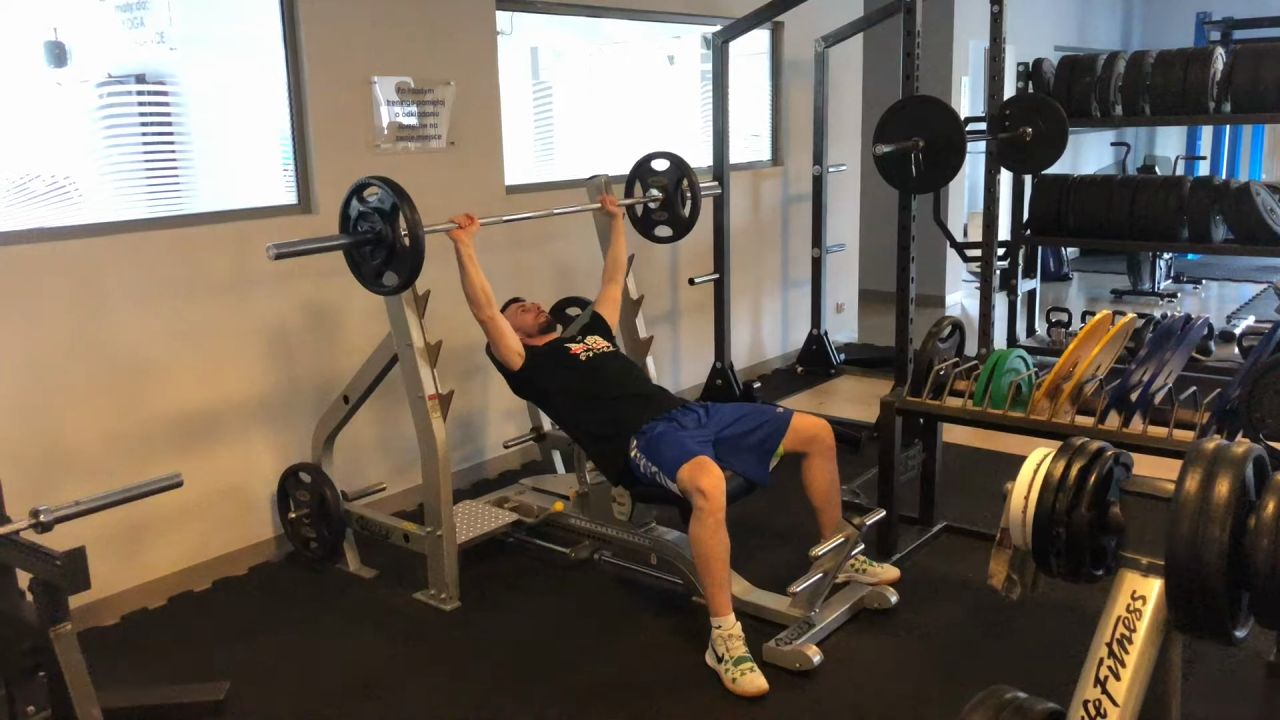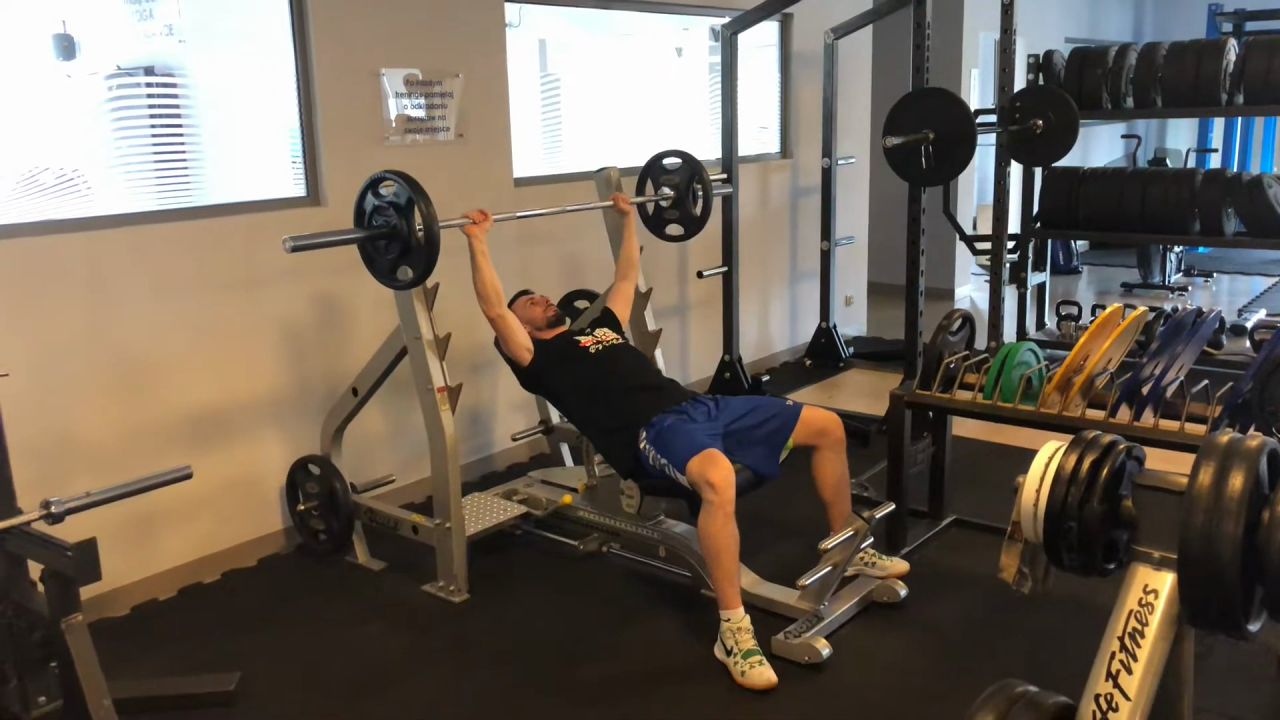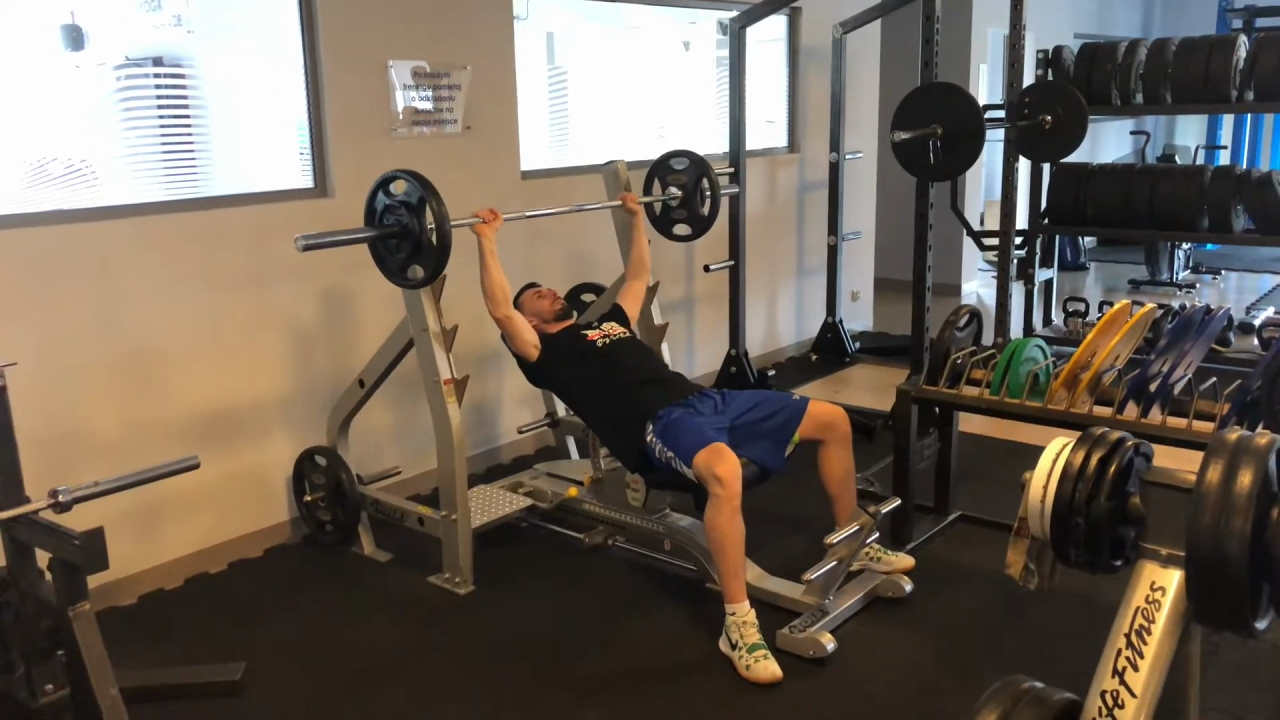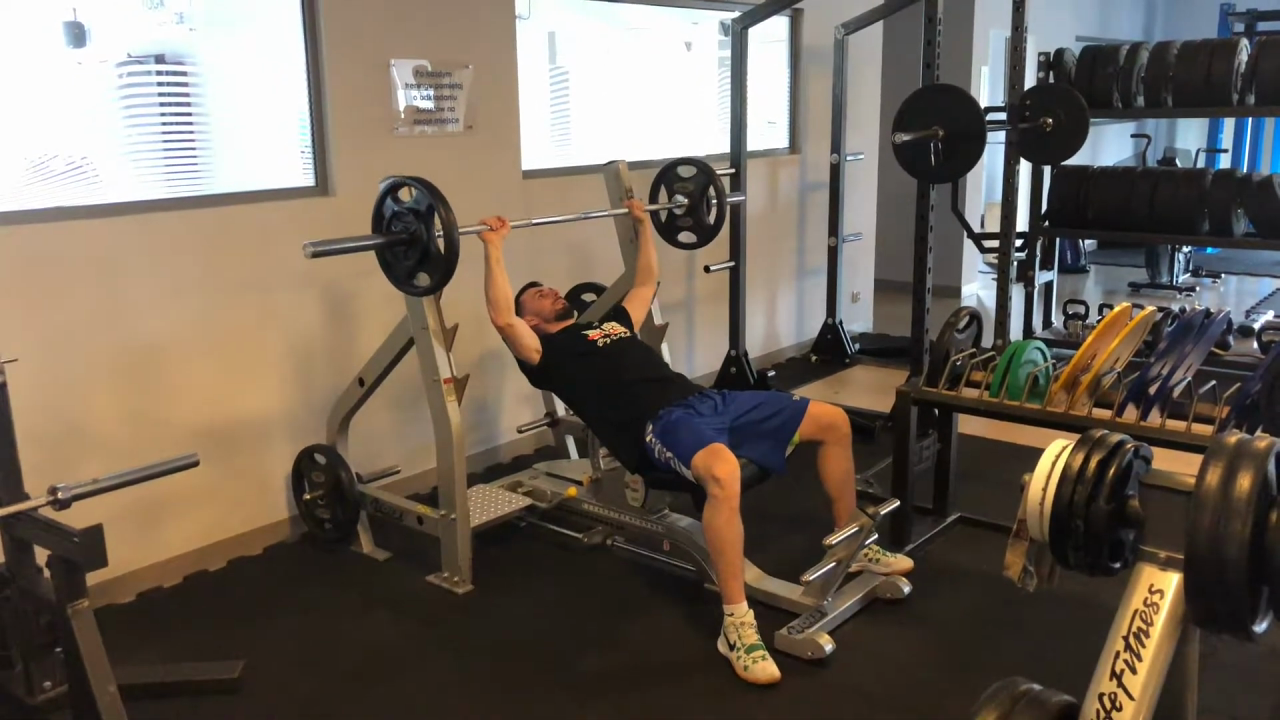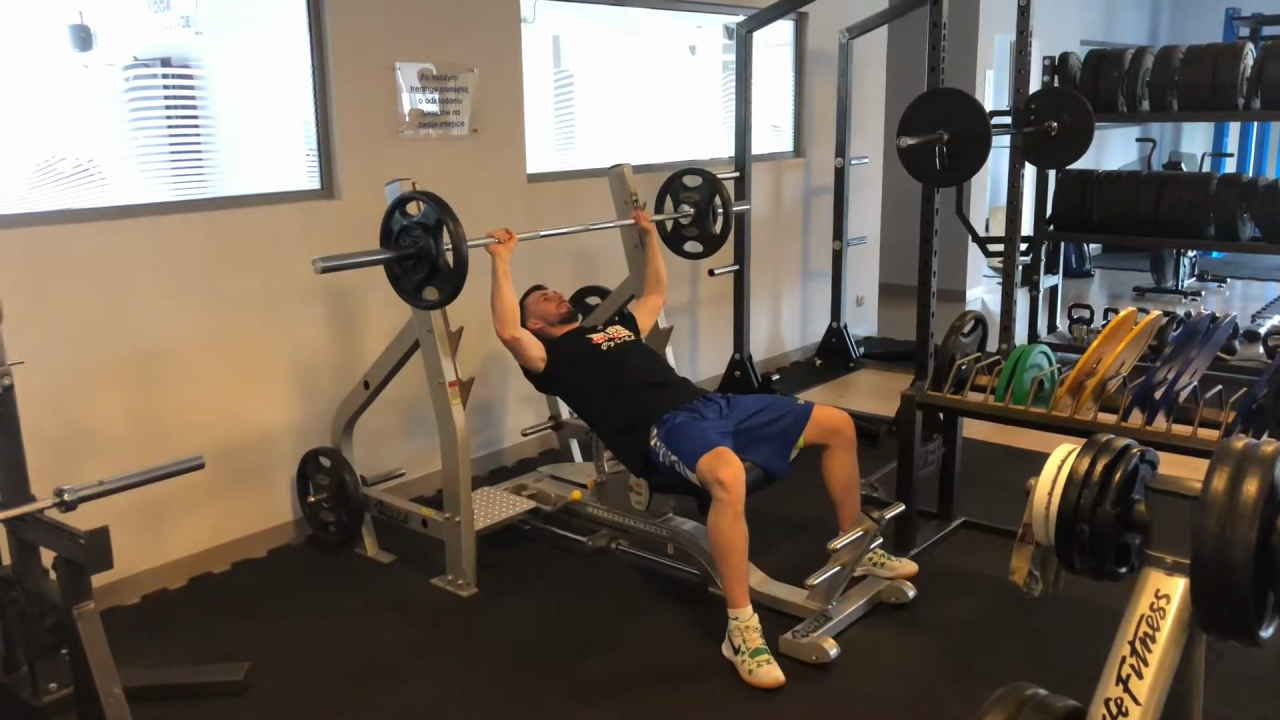
dt=0.7s
person 1, frame 1
left shoulder: (590, 334)
right shoulder: (529, 363)
left elbow: (613, 281)
right elbow: (485, 313)
left wrist: (617, 221)
right wrist: (465, 246)
left hip: (689, 413)
right hip: (643, 438)
left knee: (818, 433)
right knee: (709, 486)
right ankle: (724, 637)
person 1, frame 2
left shoulder: (599, 328)
right shoulder: (538, 357)
left elbow: (627, 277)
right elbow: (494, 309)
left wrist: (628, 218)
right wrist: (477, 241)
left hip: (698, 406)
right hip: (653, 429)
left knee: (827, 426)
right knee: (718, 479)
right ankle: (733, 630)
person 1, frame 3
left shoulder: (608, 321)
right shoulder: (544, 350)
left elbow: (638, 277)
right elbow: (501, 311)
left wrist: (636, 218)
right wrist: (487, 240)
left hip: (705, 400)
right hip: (659, 423)
left knee: (834, 420)
right knee: (725, 472)
right ankle: (739, 624)
person 1, frame 4
left shoulder: (610, 322)
right shoulder: (546, 350)
left elbow: (646, 282)
right elbow: (502, 318)
left wrist: (642, 224)
right wrist: (494, 247)
left hip: (705, 399)
right hip: (659, 423)
left knee: (834, 421)
right knee: (723, 473)
right ankle: (736, 626)
person 1, frame 5
left shoulder: (615, 326)
right shoulder: (552, 355)
left elbow: (655, 293)
right elbow: (508, 331)
left wrist: (649, 235)
right wrist: (501, 260)
left hip: (710, 404)
right hip: (663, 428)
left knee: (838, 425)
right knee: (728, 477)
left ankle: (856, 552)
right ankle: (741, 630)
